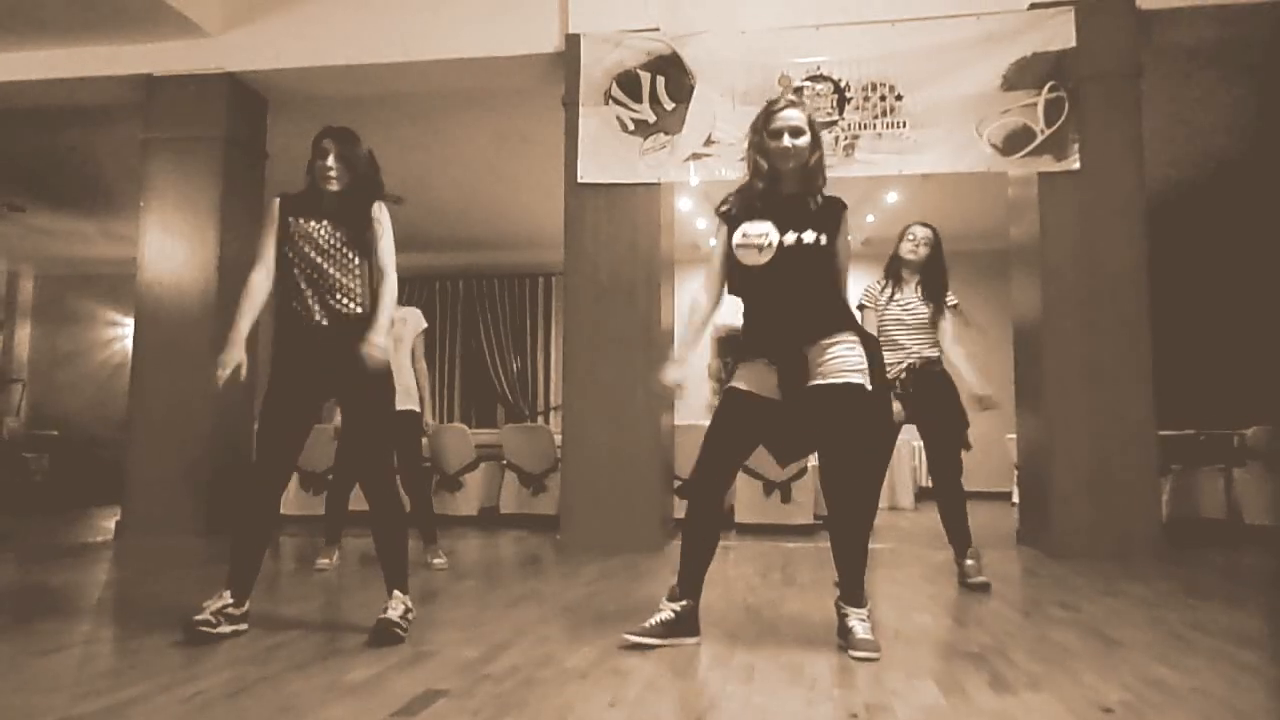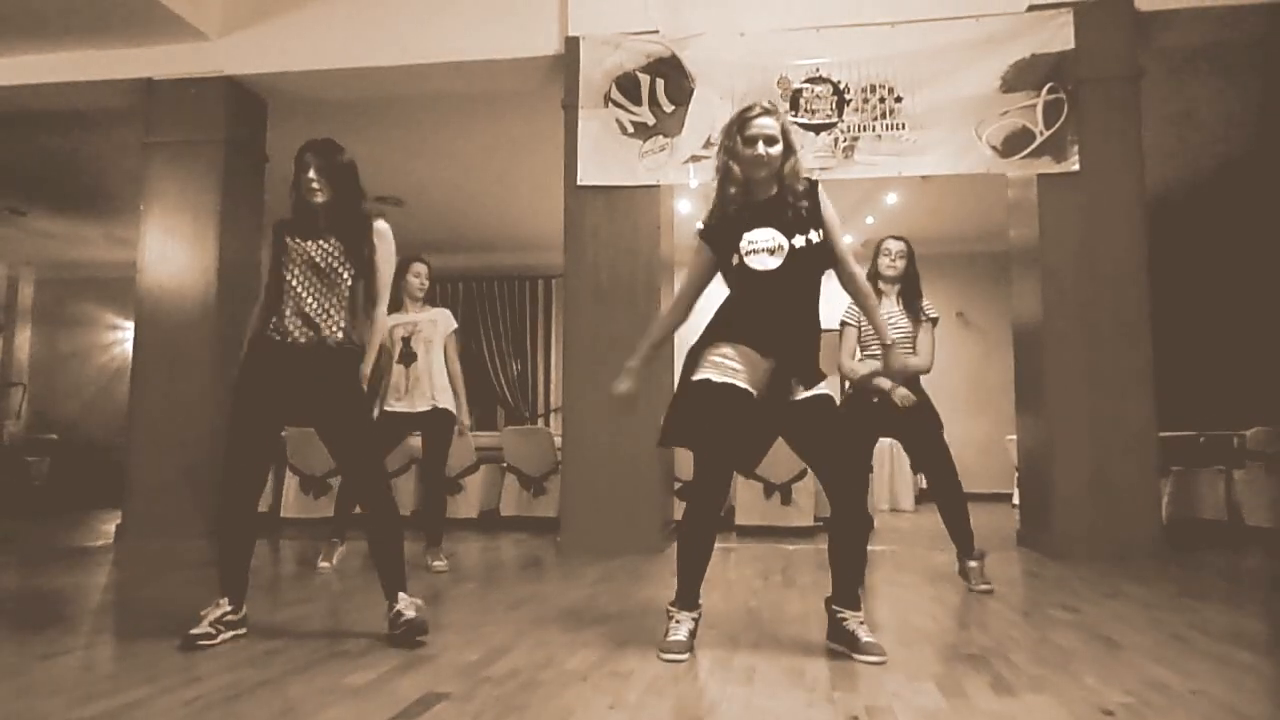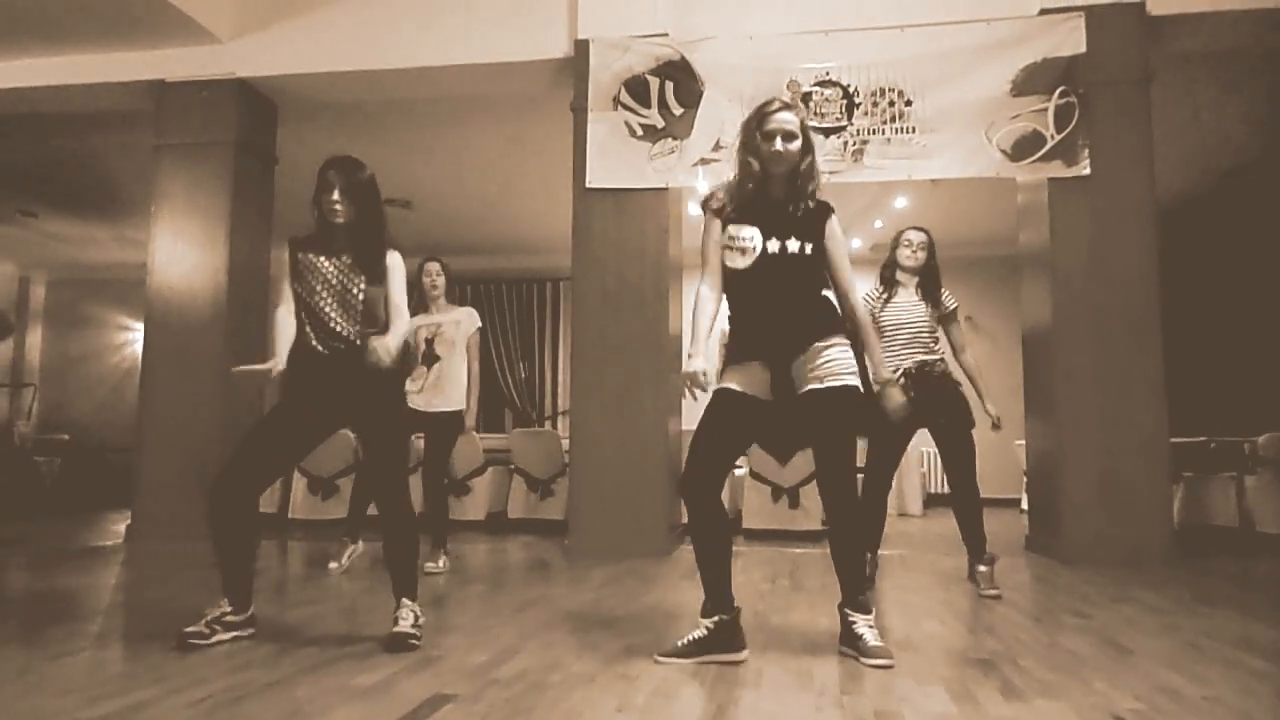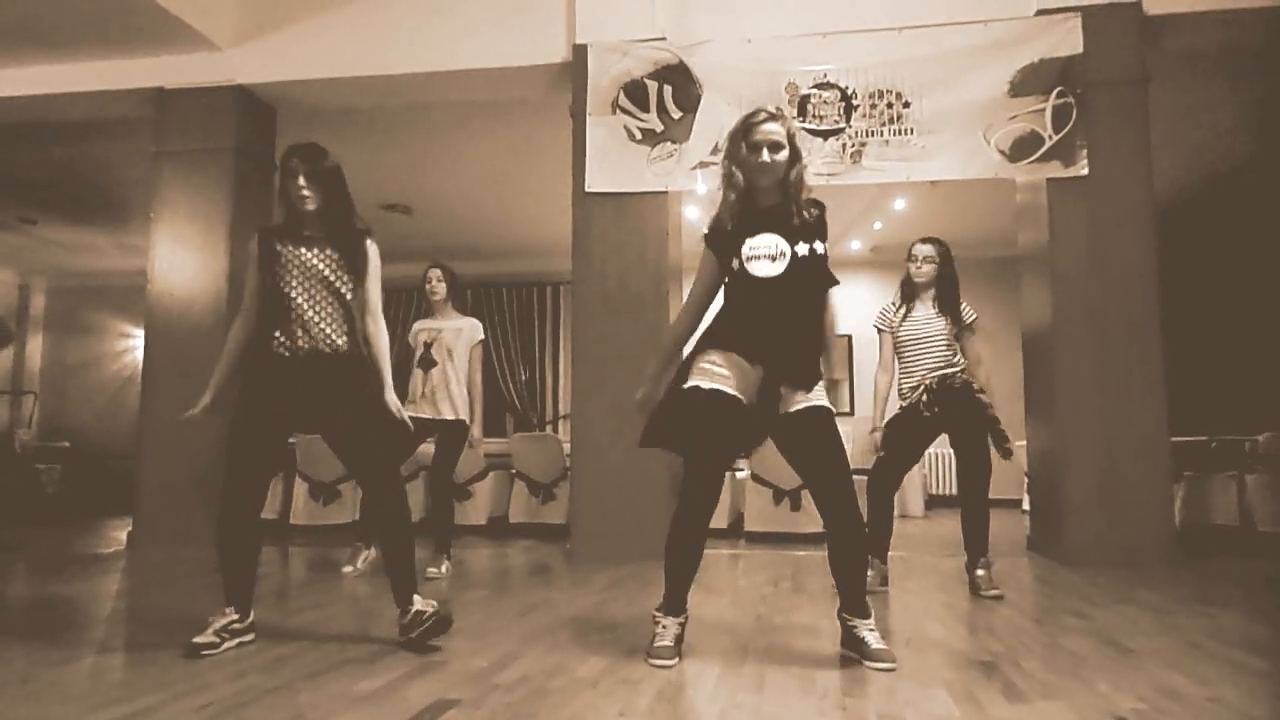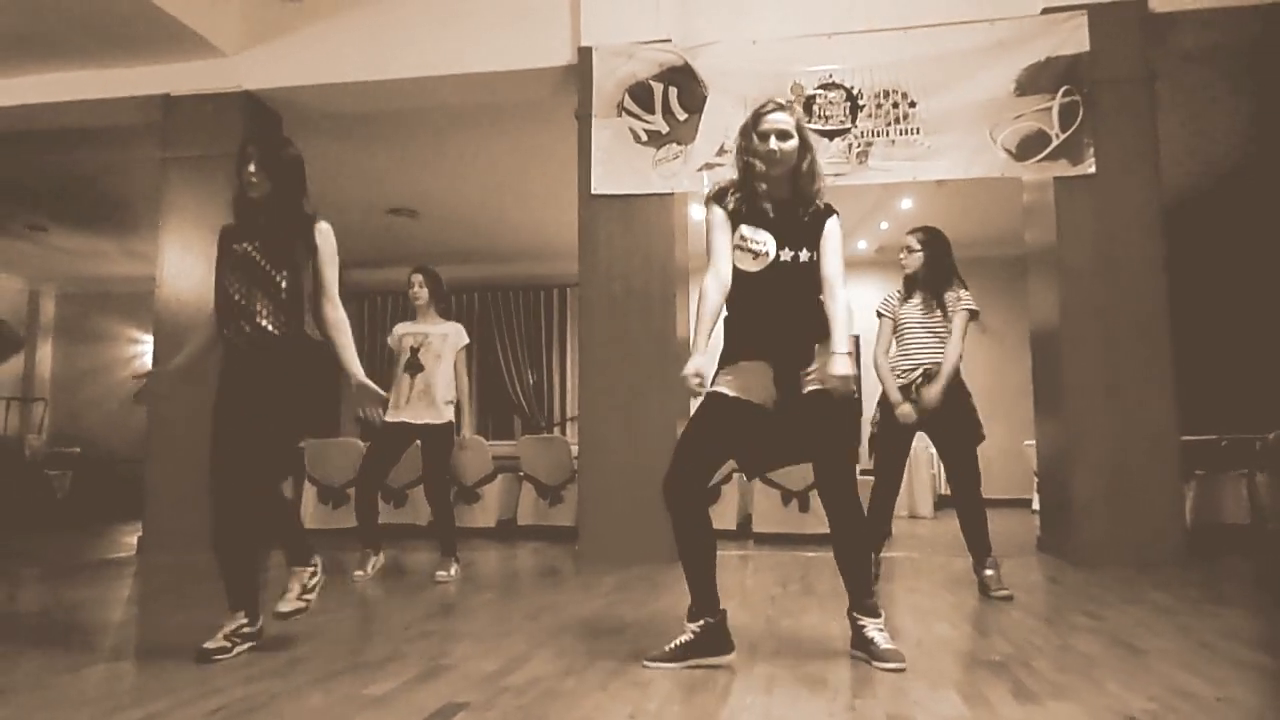
dt=0.5s
person 1, frame 1
left shoulder: (830, 210)
right shoulder: (738, 209)
left elbow: (837, 289)
right elbow: (713, 291)
left wrist: (875, 367)
right wrist: (680, 356)
left hip: (830, 351)
right hip: (760, 359)
left knee: (847, 483)
right knee: (707, 479)
left ankle: (853, 609)
right ankle: (682, 607)
person 1, frame 2
left shoulder: (809, 197)
right shoulder: (721, 223)
left elbow: (848, 270)
right elbow: (682, 300)
left wrist: (886, 339)
right wrist: (634, 366)
left hip: (799, 365)
right hip: (734, 356)
left knee: (850, 488)
right knee: (710, 488)
left ankle: (846, 614)
right ankle: (684, 612)
person 1, frame 3
left shoulder: (817, 212)
right shoulder: (724, 207)
left elbow: (849, 295)
right elbow: (710, 286)
left wrist: (883, 376)
right wrist: (696, 353)
left hip: (818, 349)
right hip: (749, 361)
left knee: (839, 488)
right knee: (698, 483)
left ankle: (856, 617)
right ankle: (720, 621)
person 1, frame 4
left shoulder: (814, 216)
right shoulder: (725, 227)
right elbow: (694, 307)
left wrist: (826, 368)
right wrist: (656, 378)
left hip: (796, 376)
right hip: (726, 364)
left knee: (841, 501)
right knee: (698, 496)
left ankle: (857, 622)
right ankle: (670, 618)
person 1, frame 5
left shoulder: (822, 217)
right shoulder: (728, 204)
left elbow: (834, 287)
right elbow: (716, 278)
left wrist: (842, 349)
right wrist: (699, 351)
left hip: (815, 366)
right hip: (745, 367)
left knee: (840, 494)
right knee: (681, 485)
left ankle: (866, 621)
right ankle: (708, 625)
person 2, frame 1
left shoulder: (371, 212)
right shoulder: (284, 209)
left elbow: (387, 276)
right elbow: (262, 275)
left wrist: (381, 330)
right wrist: (235, 342)
left hip: (360, 352)
right hip: (300, 351)
left knee: (376, 474)
right knee: (268, 472)
left ankle: (397, 597)
right ankle: (235, 597)
person 2, frame 2
left shoulder: (372, 232)
right shoulder: (282, 233)
left elbow: (377, 307)
right elbow: (265, 304)
left wrist: (363, 372)
right wrist: (242, 372)
left hip: (333, 370)
right hip: (270, 368)
left knee: (370, 483)
right knee: (239, 485)
left ankle: (398, 599)
right ankle: (230, 604)
person 2, frame 3
left shoulder: (386, 257)
right shoulder: (297, 252)
left elbow: (401, 318)
right elbow: (286, 311)
left wrist: (390, 342)
right wrist: (277, 359)
left hip: (373, 385)
right hip: (312, 383)
left knee: (391, 494)
right knee: (232, 487)
left ankle: (405, 606)
right ankle: (237, 607)
person 2, frame 4
left shoulder: (360, 246)
right shoulder: (266, 243)
left elbow: (373, 319)
right elbow: (247, 318)
left wrist: (387, 387)
right wrist: (212, 390)
left hip: (341, 379)
right hip: (274, 379)
left knee: (385, 488)
right knee: (239, 495)
left ankle: (410, 604)
right ankle: (238, 613)
person 2, frame 5
left shoulder: (314, 230)
right shoulder: (230, 237)
left elbow: (330, 305)
right elbow: (221, 316)
left wrist: (355, 373)
right wrist: (169, 368)
left hip: (291, 366)
right hip: (240, 371)
left knee: (255, 481)
right knee: (227, 492)
left ankle: (303, 562)
right ankle: (245, 616)
person 3, frame 1
left shoulder: (941, 294)
right shoulder: (876, 291)
left elbow: (952, 344)
left wrist: (975, 383)
left hip: (931, 386)
right hip: (888, 387)
left knee: (947, 473)
left ankle: (966, 557)
person 3, frame 2
left shoulder: (920, 307)
right shoulder: (857, 307)
left elbow: (925, 361)
right elbow: (845, 363)
left wrist: (876, 365)
right wrist: (887, 385)
left hip: (908, 397)
right hip: (864, 401)
left knee: (944, 477)
left ankle: (970, 559)
person 3, frame 3
left shoulder: (939, 296)
right shoulder: (875, 298)
left elbow: (963, 351)
left wrist: (986, 399)
left hip: (939, 391)
left knee: (963, 477)
right knee: (875, 479)
left ankle: (980, 563)
right ankle: (868, 562)
person 3, frame 4
left shoulder: (957, 309)
right shoulder: (891, 313)
left elbow: (975, 365)
right elbow: (885, 370)
left wrist: (989, 416)
right wrist: (877, 423)
left hip: (959, 402)
right hip: (915, 408)
left knee: (975, 484)
right knee: (880, 481)
left ankle: (978, 567)
right ankle: (876, 566)
person 3, frame 5
left shoulder: (958, 297)
right shoulder: (893, 300)
left elbow: (955, 348)
right elbow: (881, 353)
left wrist: (938, 387)
right wrist: (896, 398)
left hip: (945, 394)
right hip: (899, 396)
left knee: (965, 480)
right knee: (885, 480)
left ankle: (986, 567)
right ankle: (869, 561)
person 4, frame 1
left shoulder: (410, 316)
left elbow: (420, 363)
left wrist: (427, 410)
right wrist: (340, 410)
left hip: (403, 407)
left knee: (413, 477)
right knee: (344, 477)
left ankle: (431, 543)
right ankle: (331, 544)
person 4, frame 2
left shoulder: (442, 317)
right shoulder: (387, 322)
left elbow: (453, 364)
left wrist: (463, 407)
left hip: (437, 407)
right hip: (396, 407)
left knee: (433, 476)
left ankle: (434, 546)
right ankle: (336, 540)
person 4, frame 3
left shoulder: (466, 316)
right shoulder: (415, 323)
left elbow: (473, 365)
right elbow: (414, 365)
left wrist: (471, 409)
left hip: (448, 407)
right hip: (412, 403)
left knee: (433, 475)
left ankle: (438, 549)
right ankle: (352, 539)
person 4, frame 4
left shoulder: (470, 326)
right shoulder: (418, 328)
left elbow: (475, 376)
right elbow: (417, 371)
left wrist: (477, 422)
right wrist: (404, 405)
left hip: (453, 415)
right hip: (416, 411)
left knee: (439, 483)
left ankle: (442, 554)
right ankle: (364, 544)
person 4, frame 5
left shoulder: (454, 331)
right shoulder: (400, 331)
left elbow: (461, 378)
right elbow: (397, 374)
left wrist: (466, 421)
right wrist: (382, 406)
left hip: (438, 418)
right hip: (399, 416)
left knee: (436, 488)
right knee: (366, 481)
left ankle: (449, 556)
right ankle: (372, 551)
